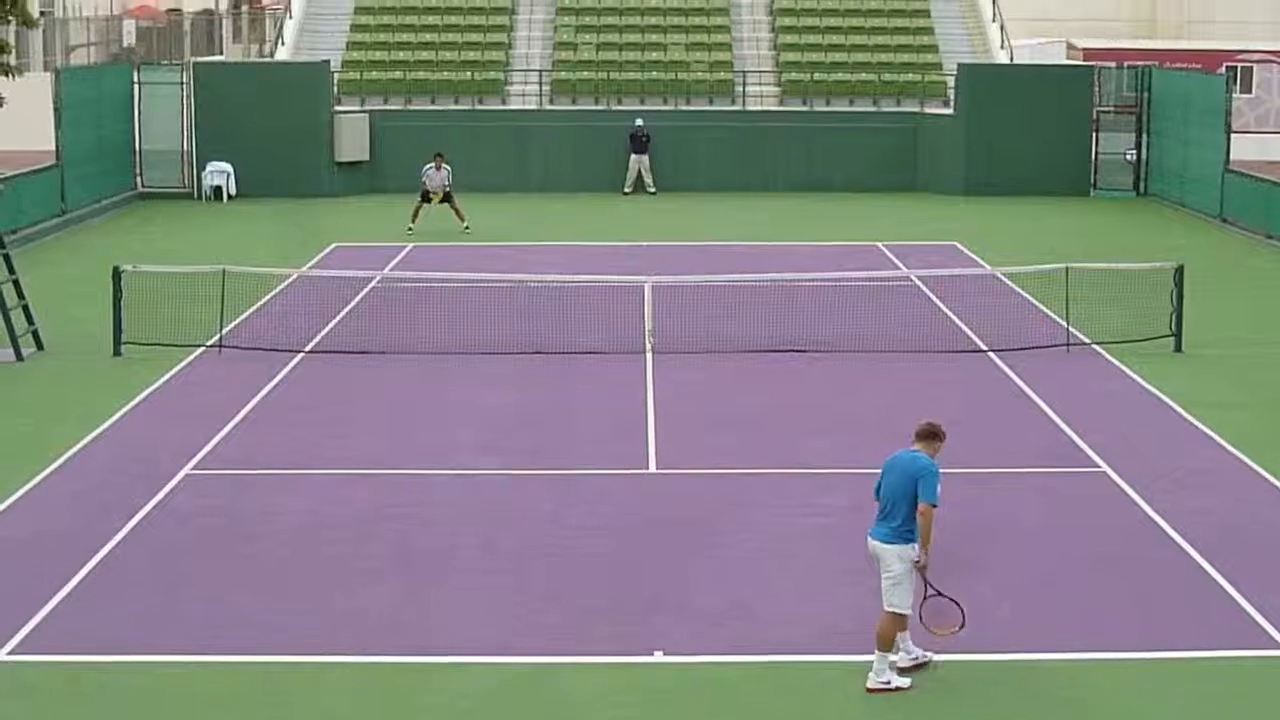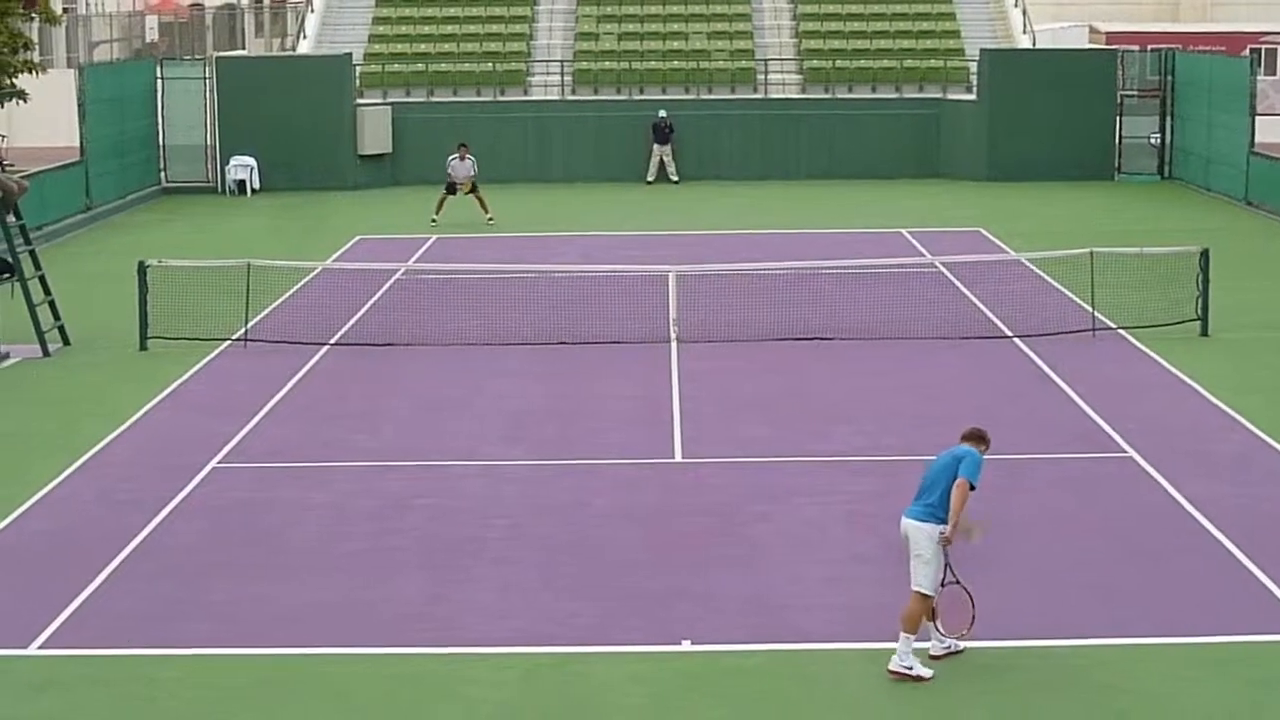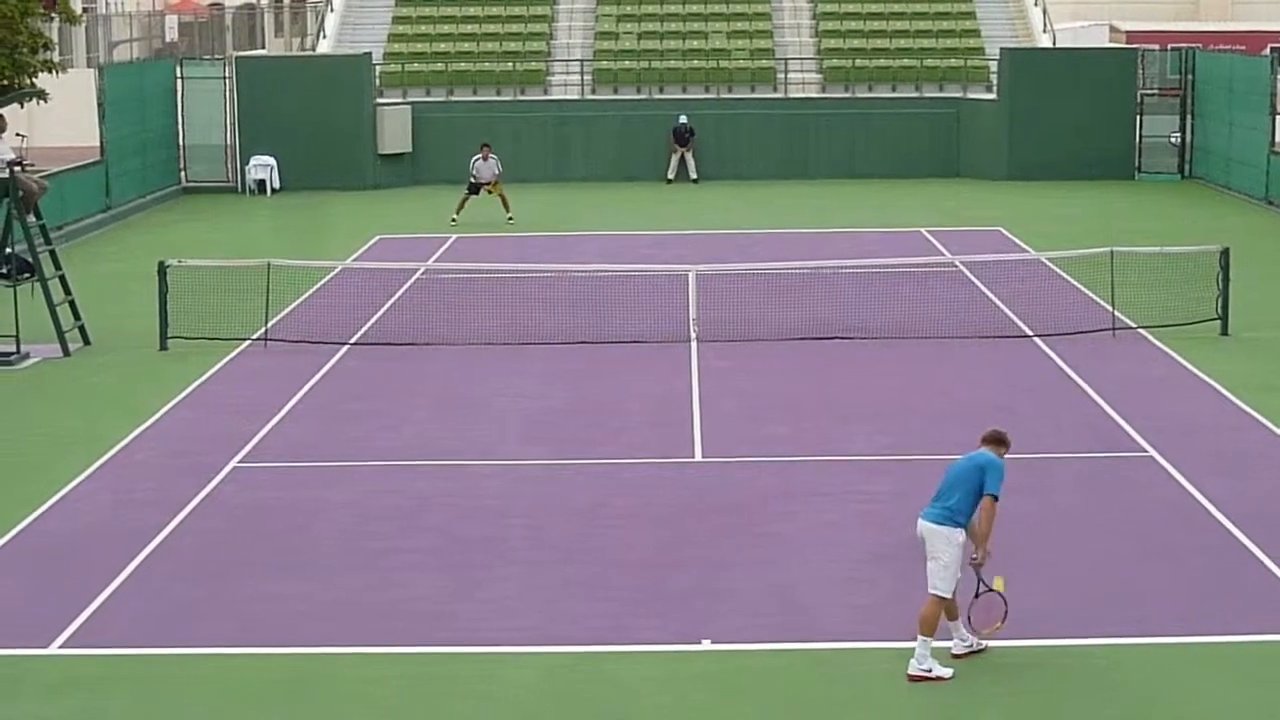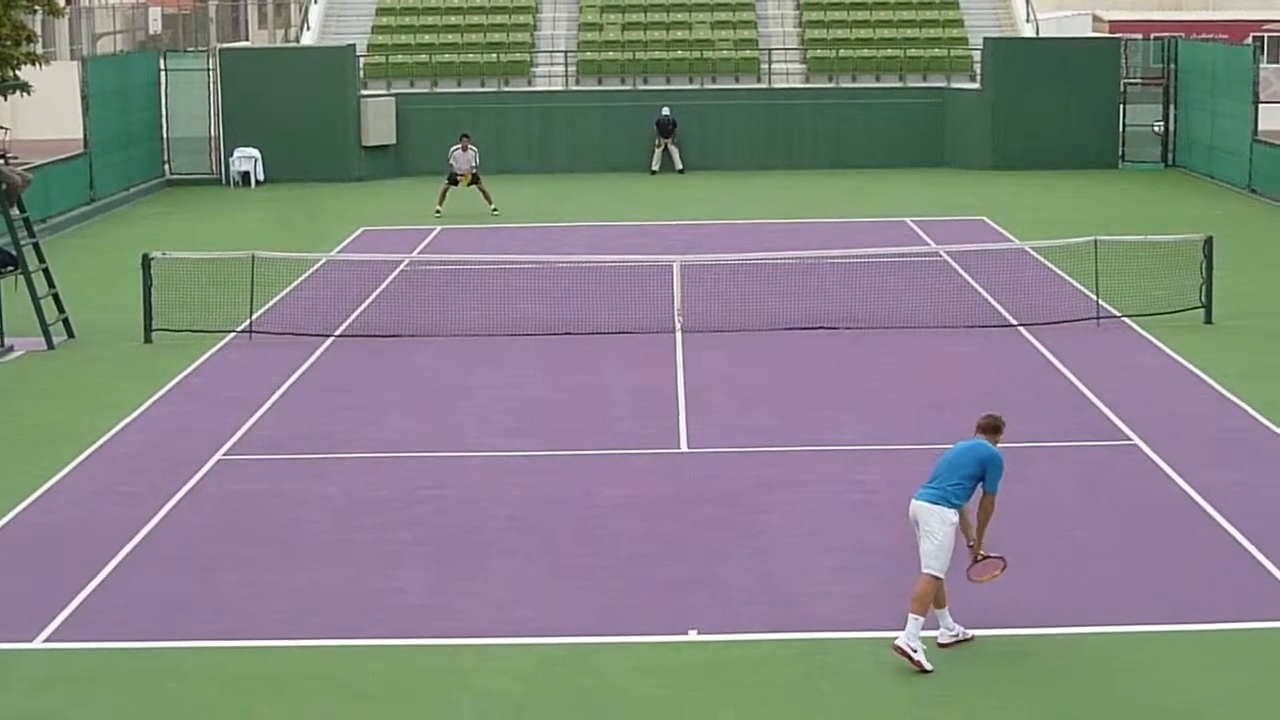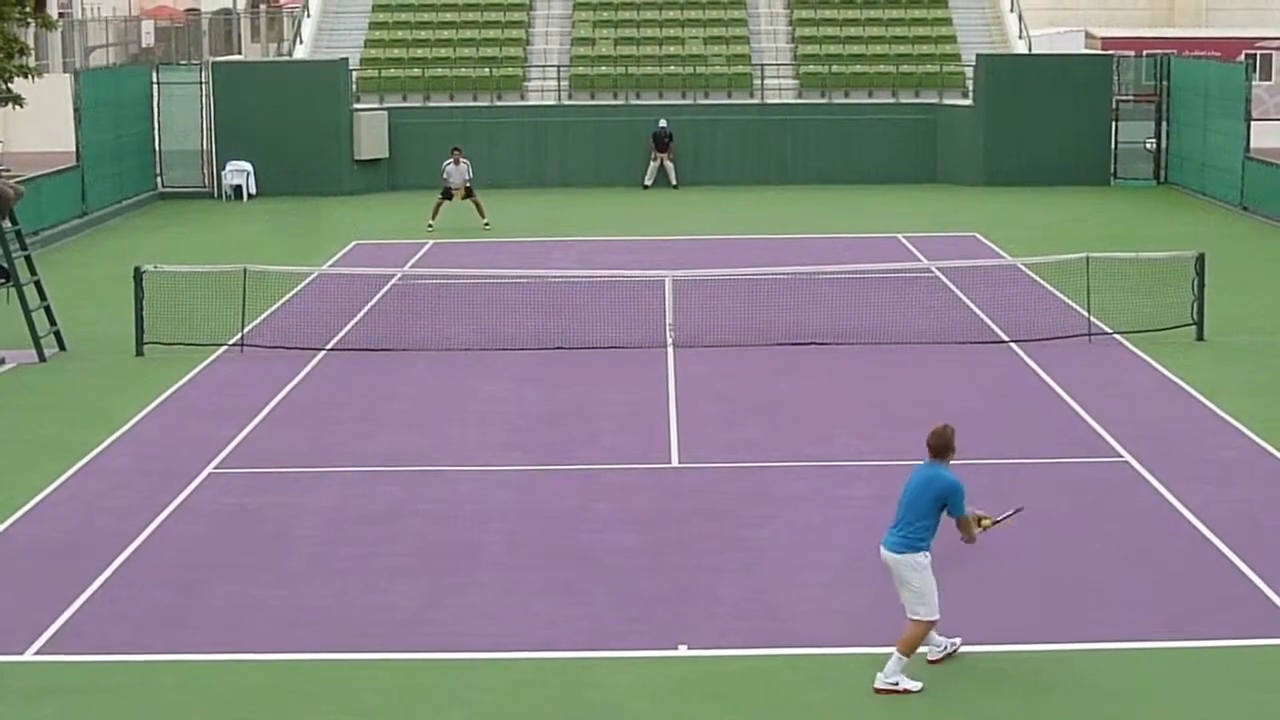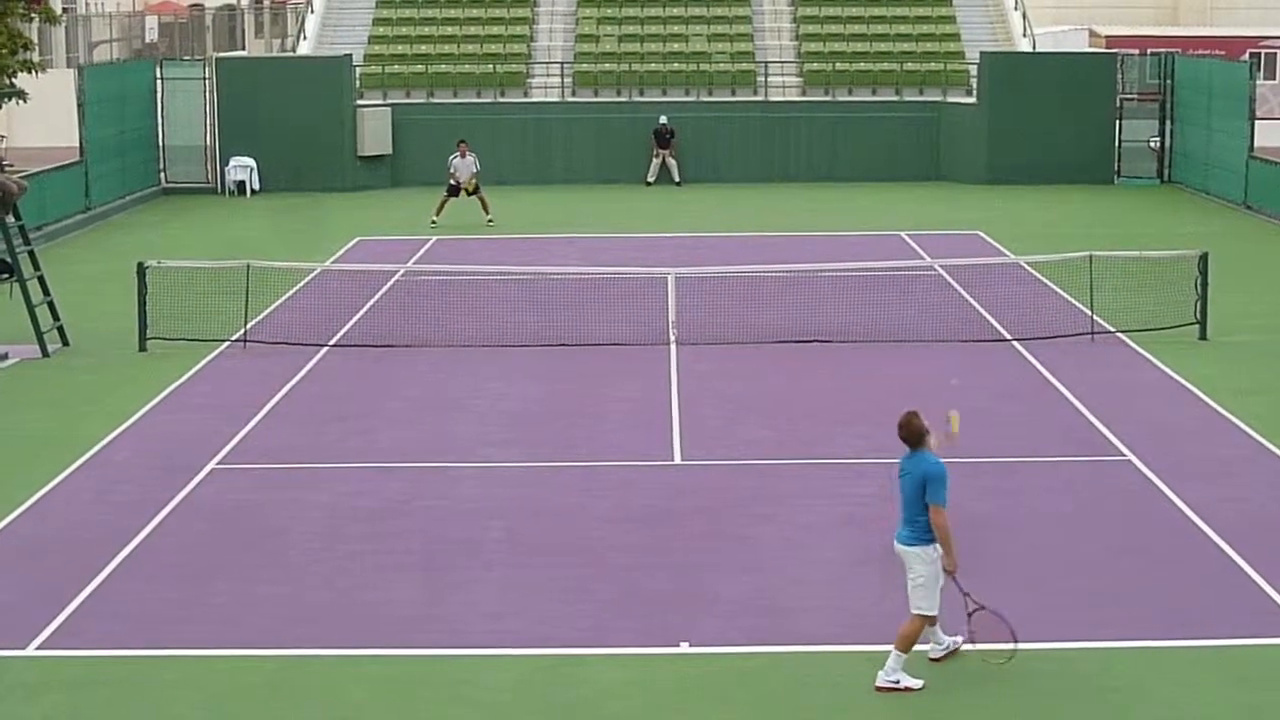
dt=0.7s
person 1, frame 1
left shoulder: (893, 459)
right shoulder: (927, 467)
right elbow: (924, 510)
right wrist: (925, 550)
left hip: (879, 537)
right hip: (897, 545)
left knee: (897, 603)
right knee: (894, 609)
left ankle: (907, 654)
right ankle: (879, 675)
person 1, frame 2
left shoulder: (947, 455)
right shoulder: (973, 456)
right elbow: (960, 486)
left wrist: (952, 521)
right wrist: (953, 525)
left hip: (912, 519)
right hip: (926, 526)
left knee: (931, 587)
right knee: (922, 593)
left ankle: (940, 642)
right ankle: (902, 659)
person 1, frame 3
left shoulder: (966, 460)
right shoulder: (994, 464)
right elbow: (987, 506)
left wrist: (977, 545)
right wrist: (981, 549)
left hip: (929, 522)
right hip: (944, 529)
left knee: (948, 586)
right knee: (938, 594)
left ankle: (962, 640)
right ankle: (920, 663)
person 1, frame 4
left shoulder: (960, 448)
right shoulder: (993, 456)
right elbow: (987, 502)
left wrist: (969, 536)
right wrist: (979, 540)
left hip: (920, 503)
right hip: (938, 512)
left knee: (936, 572)
right knee: (931, 575)
left ankle: (948, 630)
right ankle: (909, 638)
person 1, frame 5
left shoulder: (920, 471)
right shoulder: (951, 482)
right elbow: (961, 522)
left wrist: (970, 514)
right wrist: (970, 535)
left hip: (891, 546)
right hip: (910, 554)
left knee: (923, 609)
right knee: (924, 619)
left ankle: (937, 646)
right ankle: (890, 677)
person 1, frame 6
left shoulder: (907, 461)
right shoulder: (934, 468)
right elbow: (937, 517)
right wrist: (950, 556)
left hip: (907, 540)
right hip: (921, 547)
left knee: (930, 598)
right knee: (921, 614)
left ankle: (939, 644)
right ankle: (889, 675)
